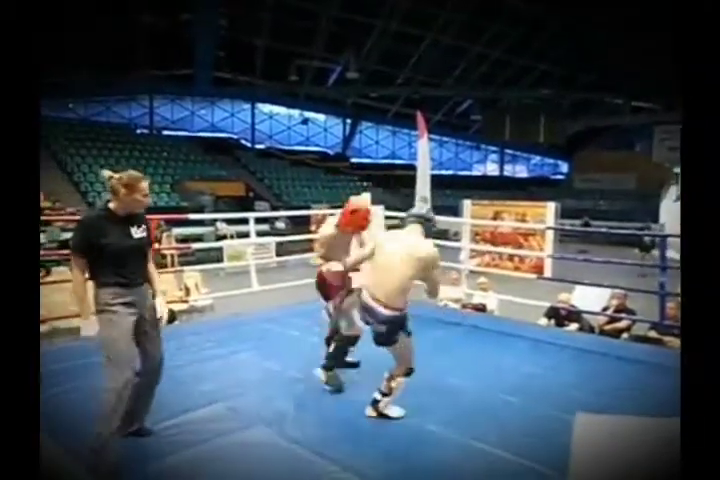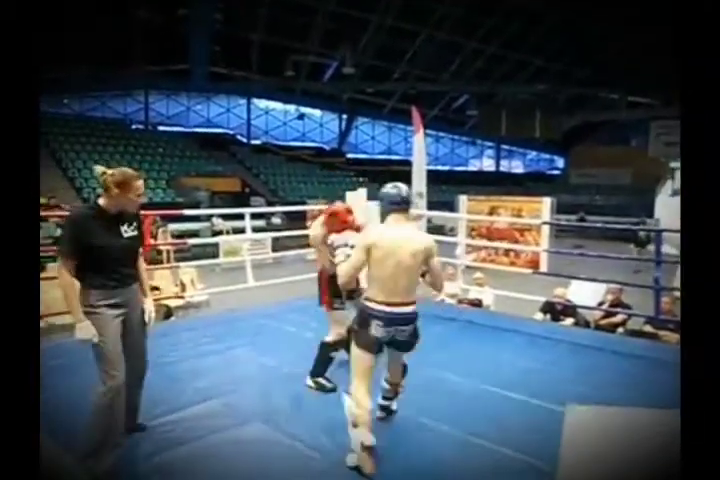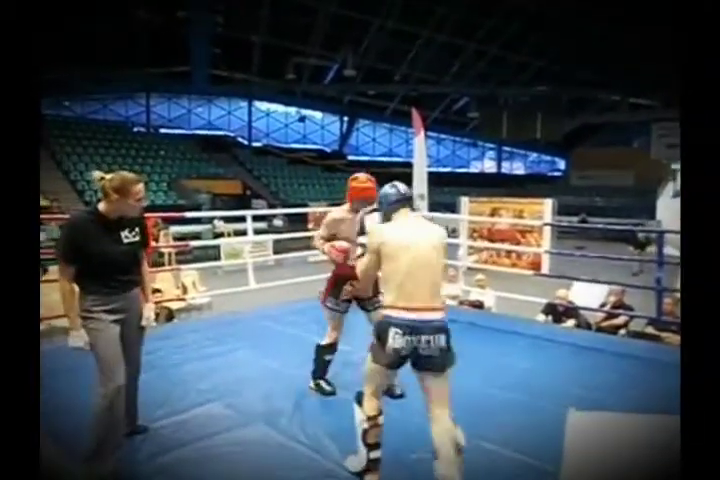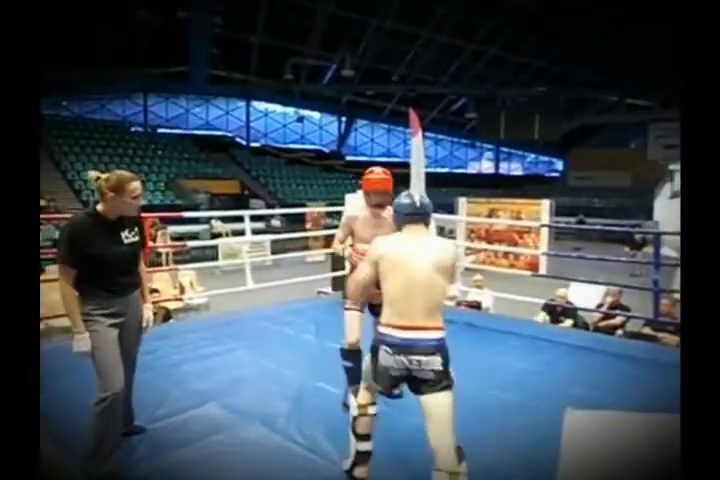
dt=0.3s
person 1, frame 1
left shoulder: (141, 220)
right shoulder: (93, 222)
right elbow: (78, 270)
left wrist: (159, 296)
right wrist: (86, 315)
left hip: (143, 297)
right hip: (113, 301)
left knee: (154, 363)
right knee: (122, 375)
left ankle: (132, 423)
right ankle: (103, 454)
person 1, frame 2
left shoulder: (131, 216)
right shoulder: (81, 220)
right elbow: (66, 271)
left wrist: (147, 297)
right wrist: (79, 319)
left hip: (131, 297)
right hip: (100, 302)
left knee: (137, 366)
right knee: (114, 378)
left ankle: (127, 421)
person 1, frame 3
left shoulder: (136, 220)
right shoulder: (80, 225)
right elbow: (66, 279)
left wrist: (148, 301)
right wrist: (75, 326)
left hip: (131, 302)
right hip: (99, 308)
left knee: (131, 372)
right knee: (114, 381)
left ankle: (127, 423)
right ankle: (100, 460)
person 1, frame 4
left shoulder: (133, 220)
right shoulder: (79, 227)
right elbow: (66, 282)
left wrist: (146, 301)
right wrist: (79, 330)
left hip: (131, 306)
right hip: (98, 312)
left knee: (126, 376)
right knee: (113, 386)
left ankle: (123, 423)
person 2, frame 1
left shoulder: (386, 237)
right shoulder: (429, 250)
left elbow: (364, 264)
right elbow: (434, 293)
right wrist: (427, 278)
left hip: (366, 301)
right hip: (391, 317)
right knee: (405, 365)
right ankle: (379, 405)
person 2, frame 2
left shoulder: (371, 234)
right shoulder: (425, 240)
left elbow: (344, 281)
right elbow: (438, 286)
left wrist: (345, 256)
left hip: (373, 315)
right hip: (406, 318)
left knee: (360, 383)
right knee: (396, 364)
left ankle: (364, 452)
right ankle: (386, 406)
person 2, frame 3
left shoulder: (380, 235)
right shoulder: (438, 233)
left elbow: (364, 284)
left hip: (395, 327)
right hip: (434, 328)
left knee: (370, 396)
right knee: (441, 412)
person 2, frame 4
left shoulder: (381, 246)
right shoulder: (447, 250)
left elbow: (355, 294)
left wrist: (364, 264)
left hip: (391, 344)
right hip: (430, 349)
left knee: (365, 391)
right knee: (444, 443)
person 3, frame 1
left shoulder: (346, 219)
right shoulder: (327, 233)
left elbow: (363, 243)
right elbow: (321, 256)
left hip: (341, 276)
right hip: (332, 280)
left knee: (338, 320)
right knee: (354, 327)
left ankle: (336, 355)
right ankle: (328, 369)
person 3, frame 2
left shoulder: (340, 220)
right shoulder: (317, 234)
right elbow: (330, 266)
right hip: (332, 278)
right knee: (339, 330)
left ankle: (347, 346)
right ankle: (315, 376)
person 3, frame 3
right shoulder: (335, 217)
right elbow: (318, 240)
right wrist: (328, 249)
right hip: (341, 279)
right knee: (333, 334)
right ankle: (318, 378)
person 3, frame 4
left shoulder: (395, 217)
right shoulder: (353, 216)
right elbow: (336, 244)
right wrist: (348, 253)
right knee: (353, 341)
right ankle: (353, 385)
